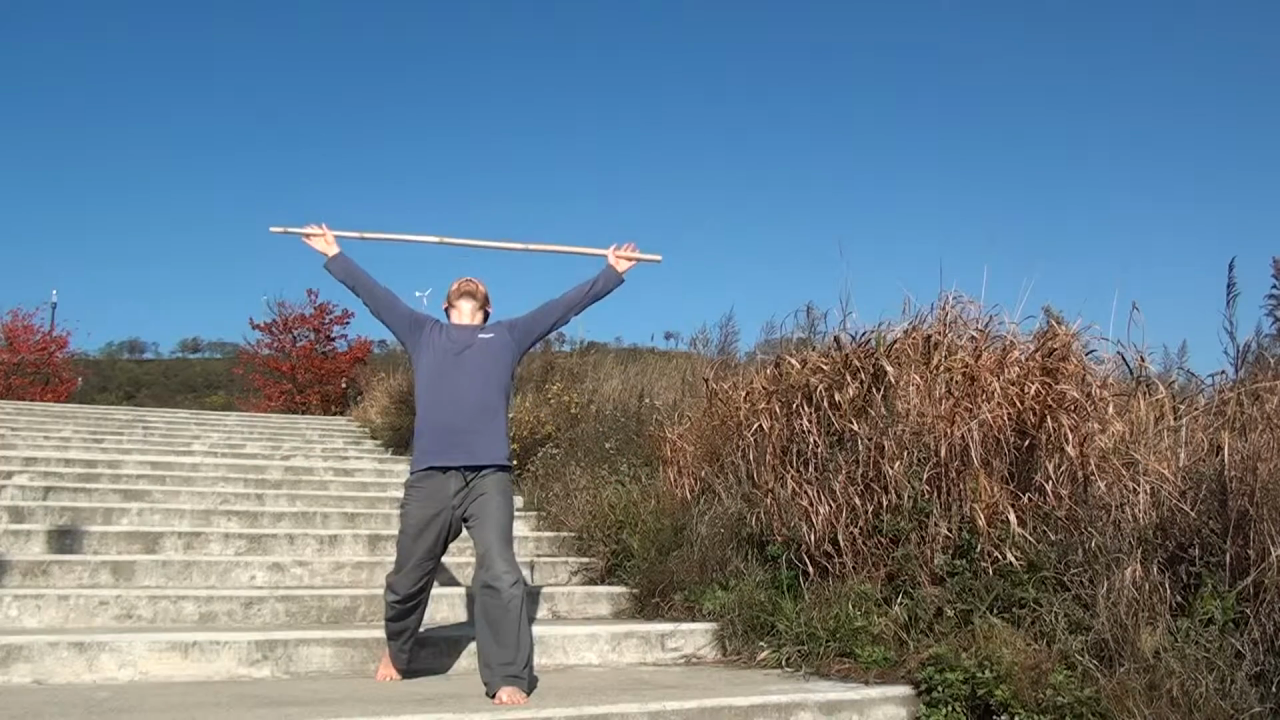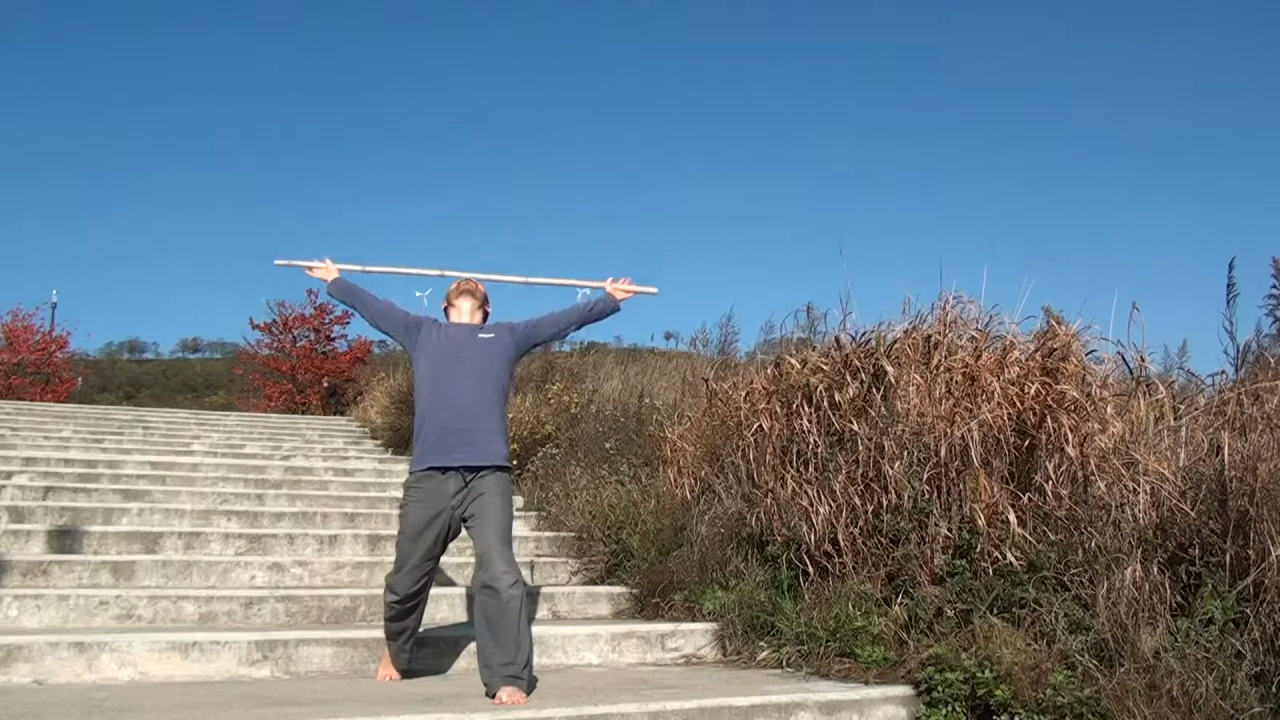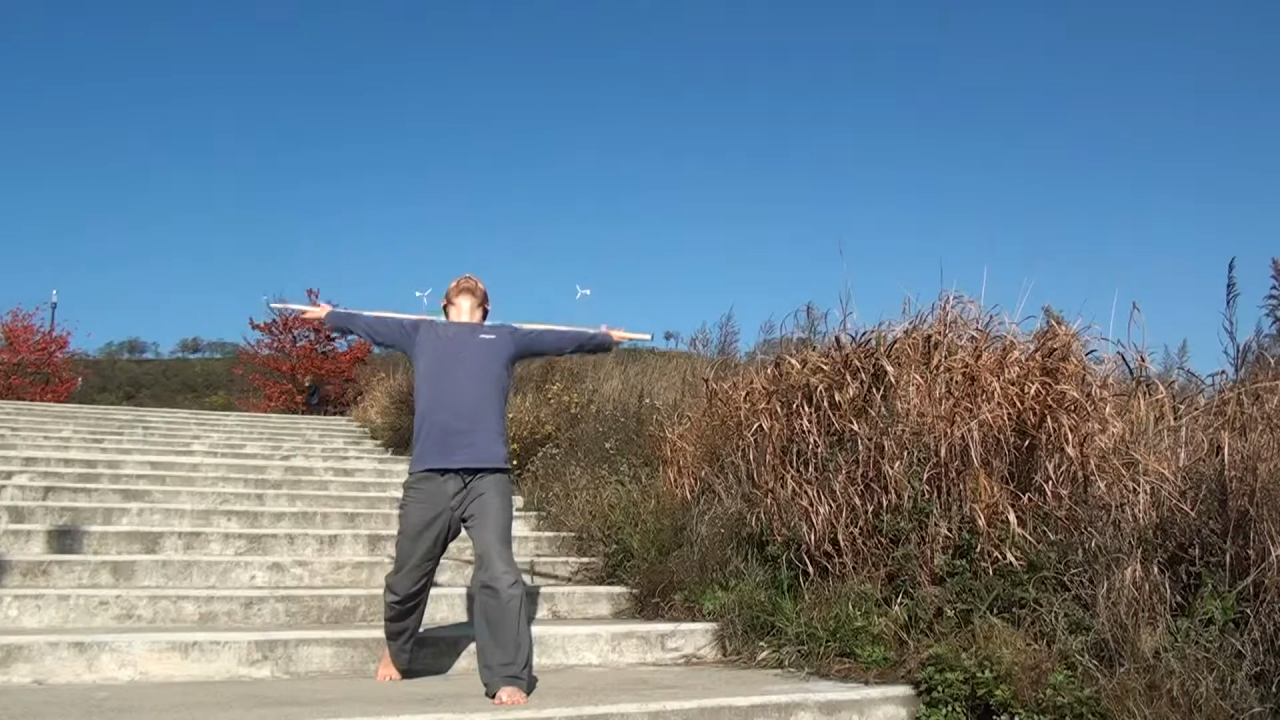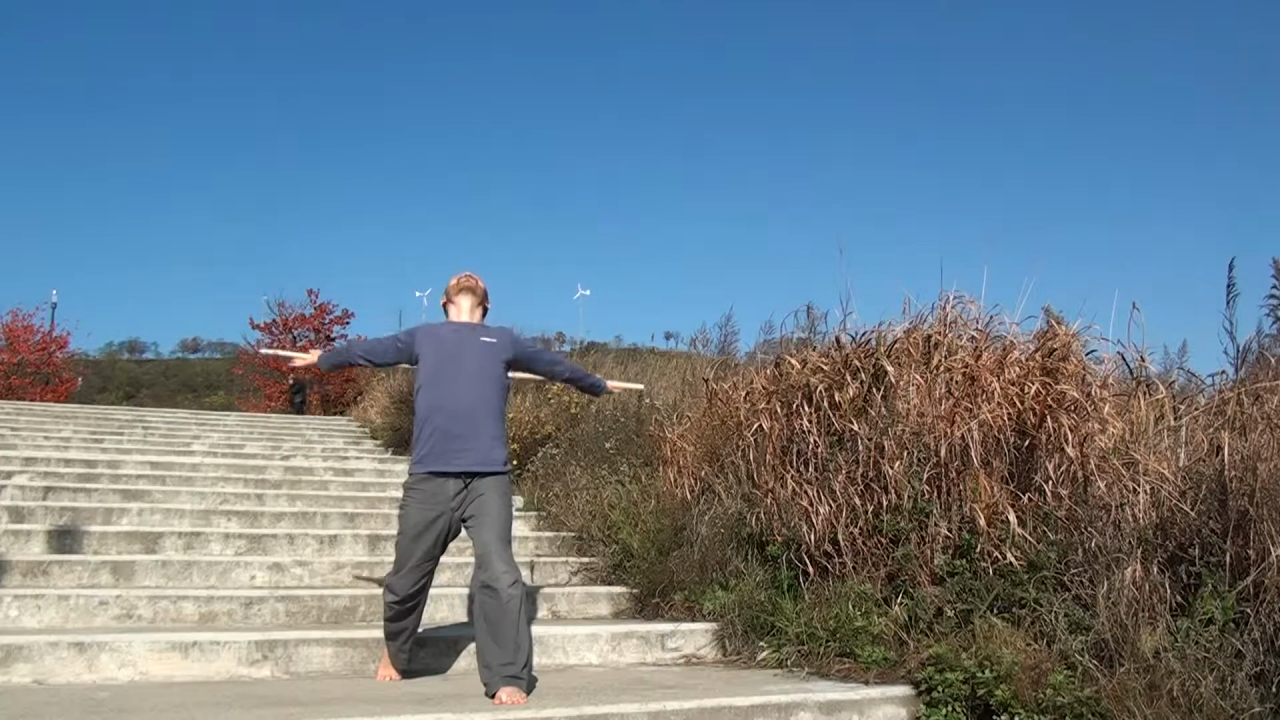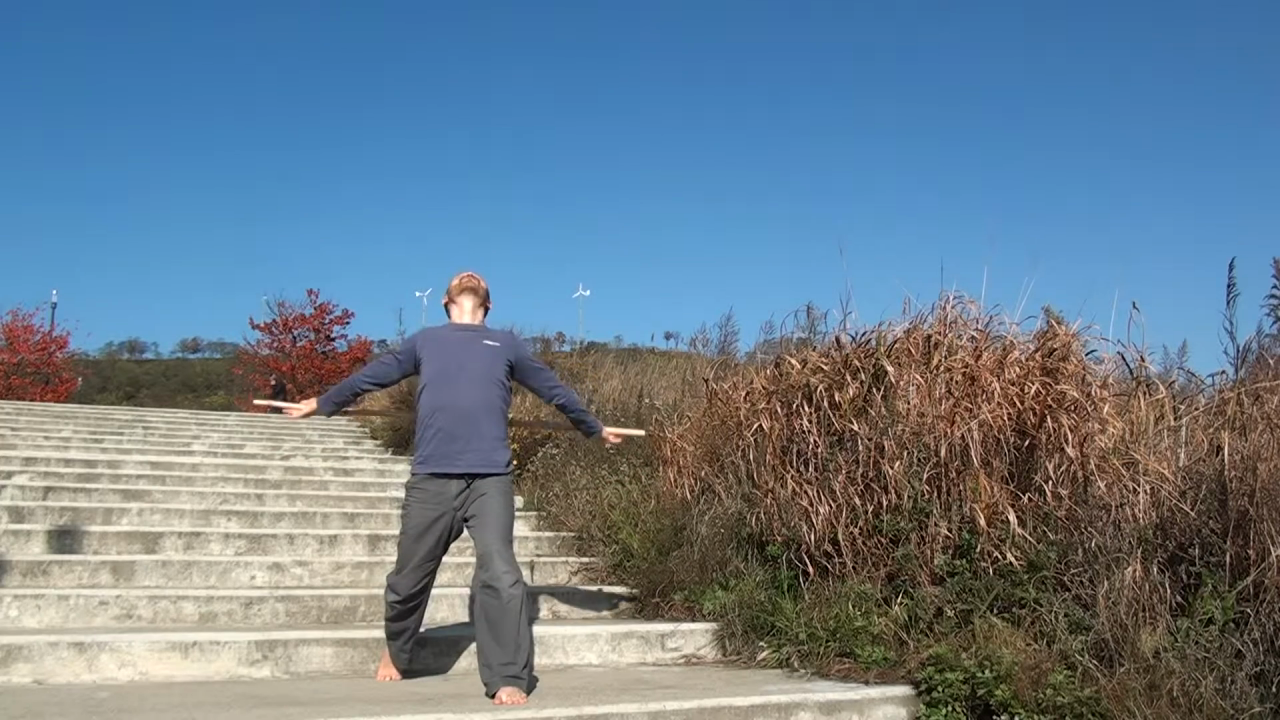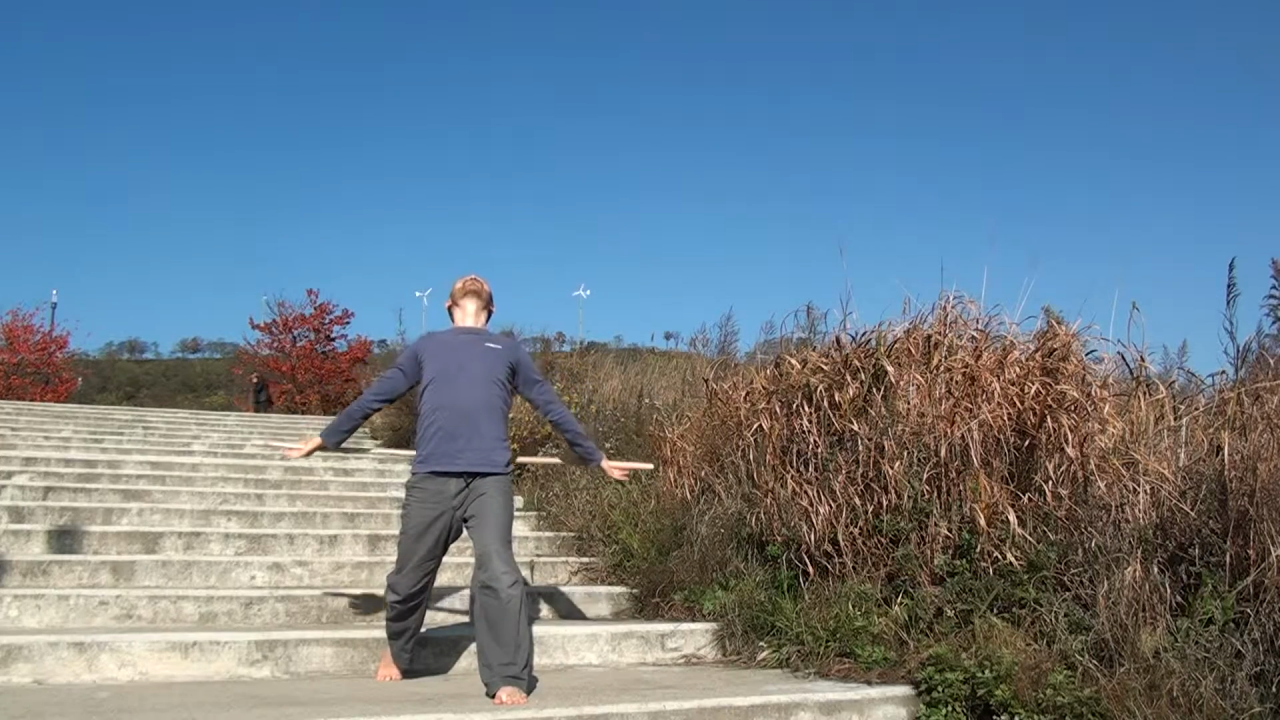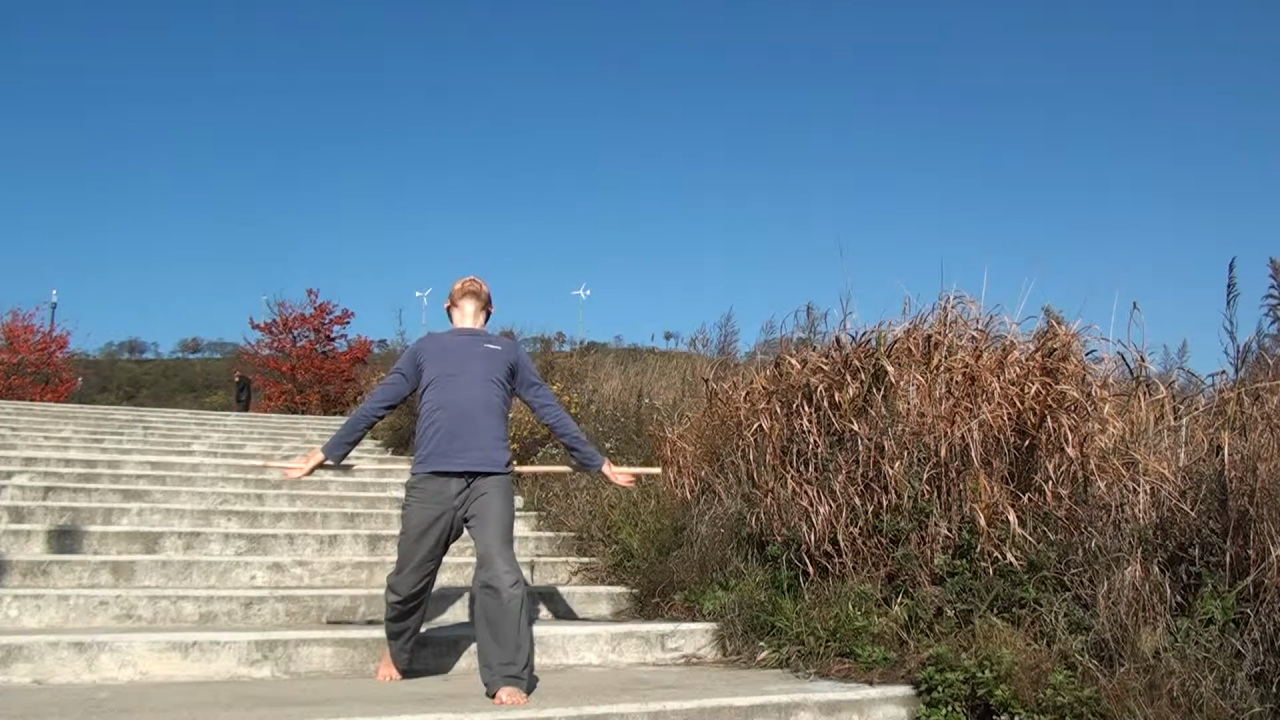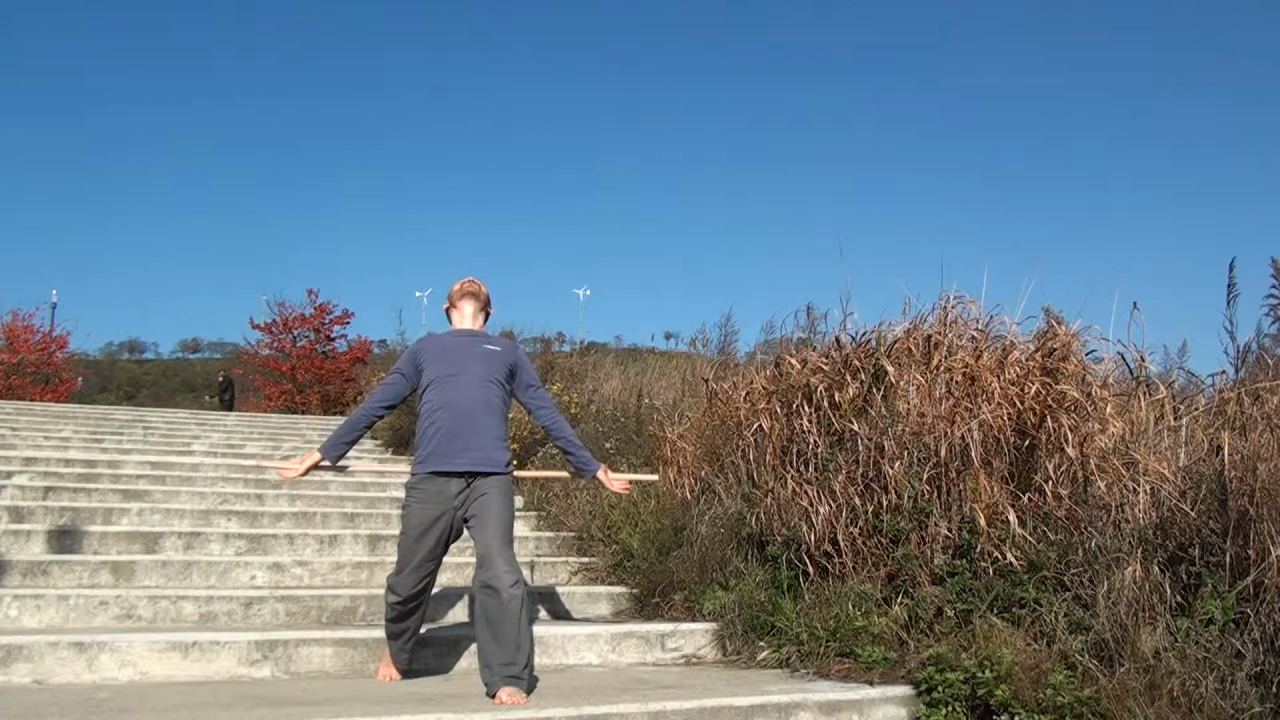
dt=0.3s
person 1, frame 1
left shoulder: (507, 336)
right shoulder: (423, 333)
left elbow: (566, 305)
right elbow: (371, 293)
left wrist: (612, 272)
right wrist: (333, 254)
left hip: (489, 476)
right hip: (430, 476)
left knee: (501, 576)
right knee: (408, 578)
left ankle: (509, 679)
right ankle: (395, 655)
person 1, frame 2
left shoulder: (507, 336)
right shoulder: (422, 332)
left elbow: (566, 319)
right elbow: (371, 306)
left wrist: (610, 299)
right wrist: (332, 279)
left hip: (489, 475)
right hip: (429, 476)
left knee: (500, 576)
right knee: (408, 577)
left ankle: (509, 680)
right ankle: (395, 654)
person 1, frame 3
left shoulder: (505, 338)
right shoulder: (422, 334)
left elbow: (561, 340)
right elbow: (368, 324)
left wrist: (603, 338)
right wrist: (330, 315)
left hip: (488, 476)
right hip: (429, 475)
left knee: (499, 576)
right knee: (407, 577)
left ankle: (509, 680)
right ankle: (396, 653)
person 1, frame 4
left shoulder: (504, 340)
right shoulder: (423, 337)
left elbow: (559, 368)
right elbow: (367, 352)
left wrist: (599, 386)
right wrist: (322, 358)
left hip: (488, 477)
right hip: (428, 478)
left knee: (499, 576)
right knee: (407, 577)
left ankle: (509, 679)
right ankle: (395, 654)
person 1, frame 5
left shoulder: (507, 345)
right shoulder: (425, 341)
left elbow: (556, 391)
right elbow: (370, 376)
left wrist: (594, 428)
right wrist: (321, 404)
left hip: (490, 478)
right hip: (431, 478)
left knee: (500, 575)
right knee: (409, 576)
left ankle: (509, 679)
right ankle: (395, 653)
person 1, frame 6
left shoulder: (509, 350)
right shoulder: (426, 346)
left elbow: (552, 406)
right elbow: (375, 396)
left wrist: (595, 457)
right wrist: (326, 439)
left hip: (490, 478)
right hip: (430, 478)
left knee: (499, 575)
right knee: (409, 576)
left ankle: (509, 680)
right ankle: (396, 653)
person 1, frame 7
left shoulder: (508, 352)
right shoulder: (425, 348)
left elbow: (551, 411)
right elbow: (376, 404)
left wrist: (597, 462)
right wrist: (327, 453)
left hip: (490, 478)
right hip: (431, 478)
left knee: (500, 574)
right knee: (409, 577)
left ankle: (510, 679)
right ankle: (396, 653)
person 1, frame 8
left shoulder: (508, 352)
right shoulder: (424, 348)
left elbow: (548, 413)
right elbow: (376, 404)
left wrist: (592, 467)
right wrist: (323, 453)
left hip: (491, 479)
right hip: (430, 478)
left knee: (500, 575)
right knee: (409, 577)
left ankle: (509, 679)
right ankle: (395, 653)
